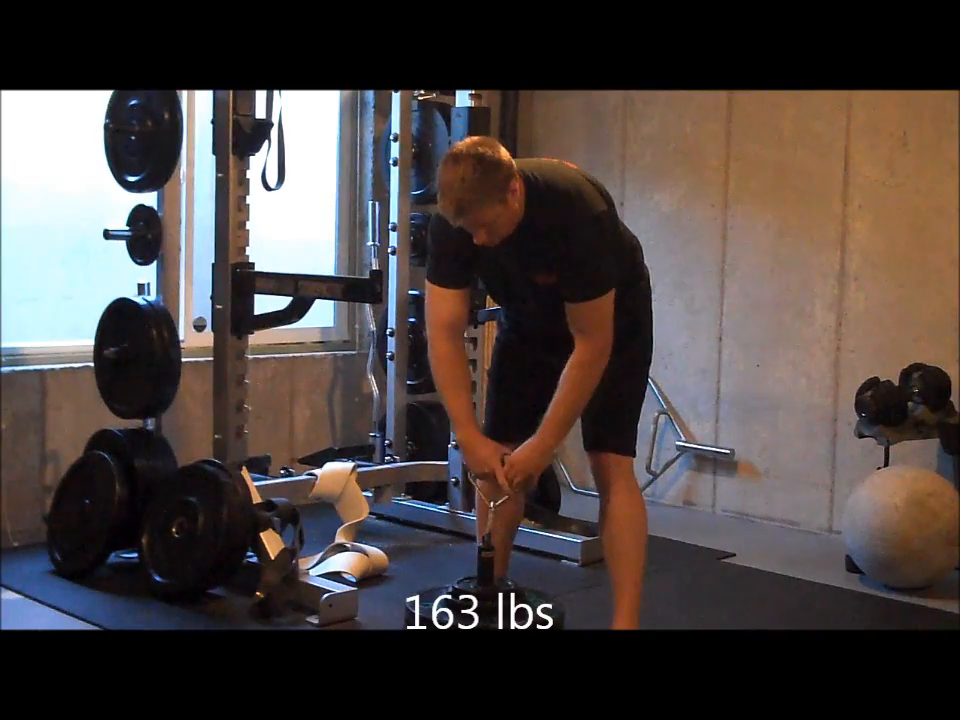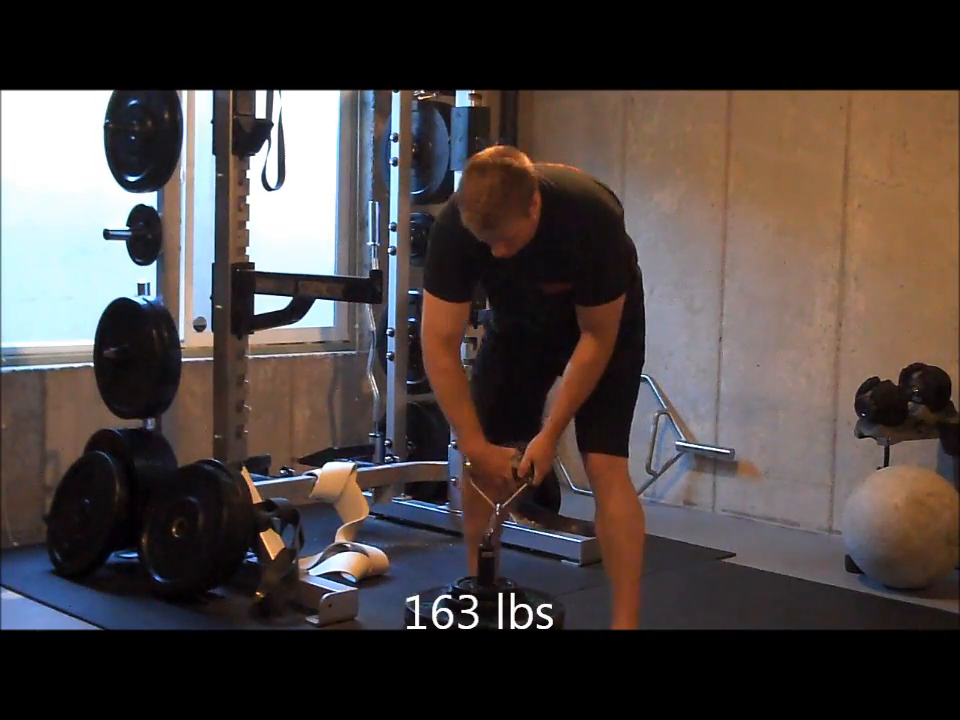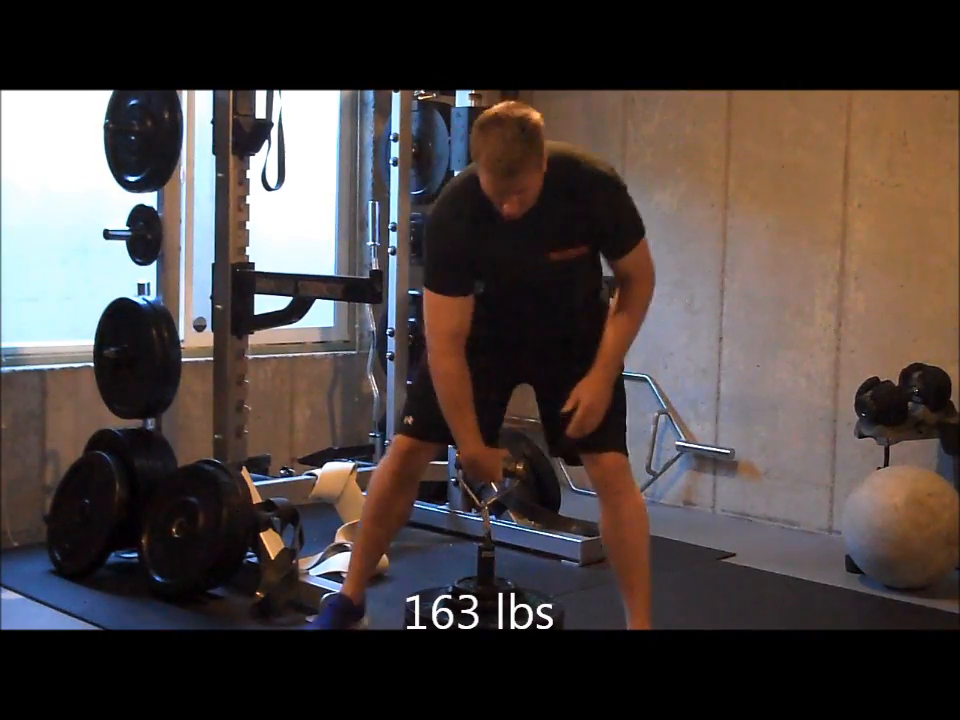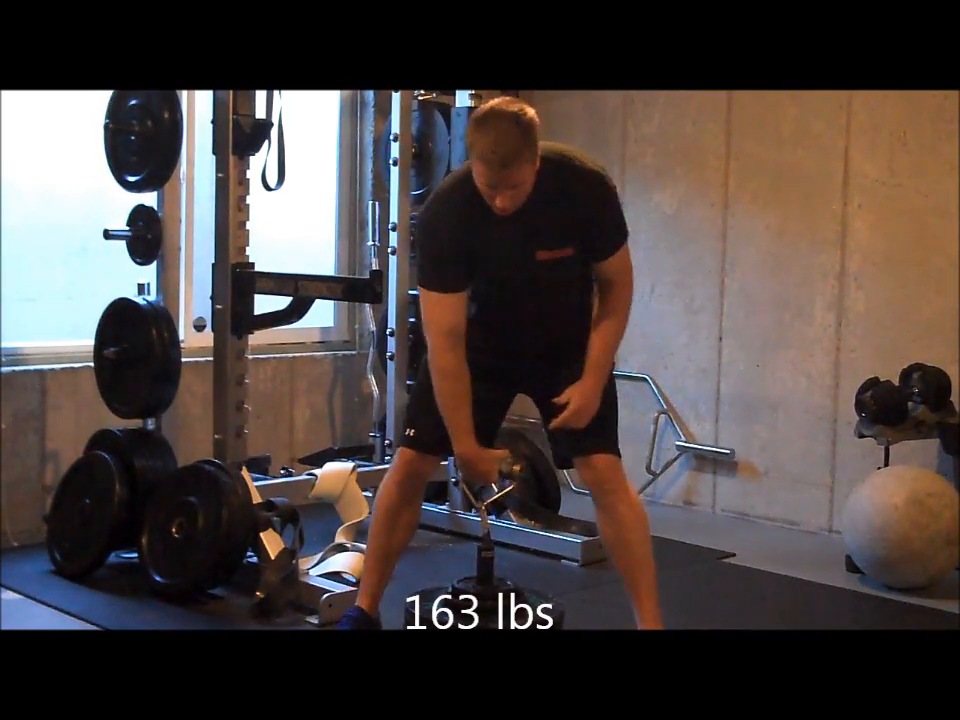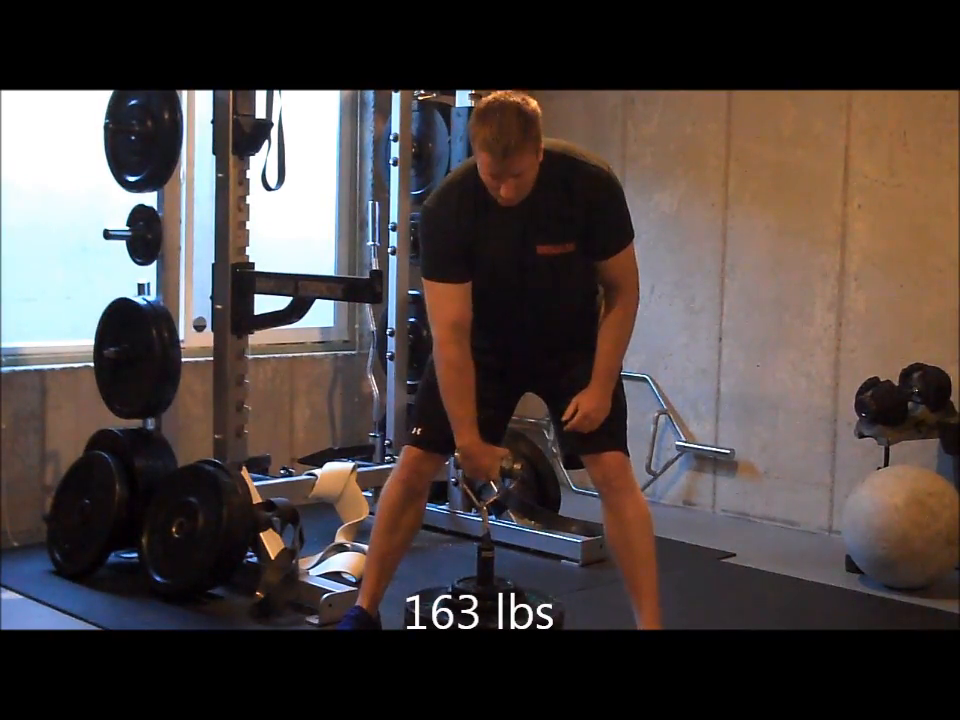
dt=1s
person 1, frame 1
left shoulder: (579, 212)
right shoulder: (452, 221)
left elbow: (591, 345)
right elbow: (444, 333)
left wrist: (544, 443)
right wrist: (468, 436)
left hip: (609, 321)
right hip: (527, 323)
left knee: (611, 466)
right knee: (496, 461)
left ankle: (626, 622)
person 1, frame 2
left shoulder: (592, 217)
right shoulder: (455, 226)
left elbow: (598, 337)
right elbow: (440, 344)
left wrist: (550, 434)
right wrist: (475, 445)
left hip: (601, 320)
right hip: (516, 322)
left knee: (604, 465)
right knee: (487, 456)
left ankle: (626, 622)
person 1, frame 3
left shoulder: (593, 186)
right shoulder: (453, 214)
left elbow: (638, 278)
right elbow: (447, 342)
left wrist: (604, 374)
right wrist: (471, 447)
left hip: (573, 334)
right hip: (485, 331)
left knee: (611, 470)
right knee: (407, 453)
left ankle: (640, 626)
right ankle: (348, 599)
person 1, frame 4
left shoulder: (585, 187)
right shoulder: (444, 213)
left elbow: (617, 285)
right elbow: (445, 340)
left wrist: (594, 377)
right wrist: (466, 446)
left hip: (566, 343)
right hip: (479, 339)
left knee: (604, 472)
right knee: (410, 463)
left ankle: (650, 623)
right ankle: (363, 610)
person 1, frame 5
left shoulder: (591, 186)
right shoulder: (447, 209)
left elbow: (622, 290)
right elbow: (451, 334)
left wrist: (601, 386)
right wrist: (469, 441)
left hip: (572, 345)
right hip: (484, 345)
left knee: (613, 472)
right knee: (414, 466)
left ankle: (650, 623)
right ankle: (364, 610)
